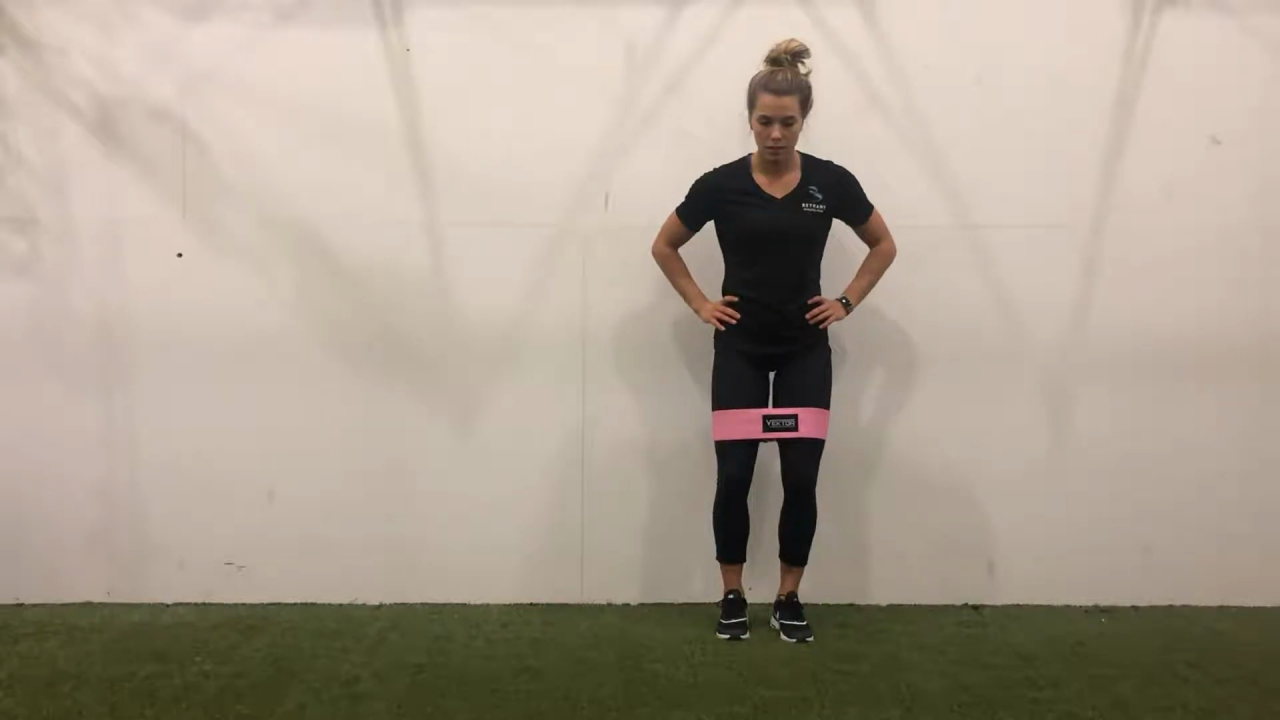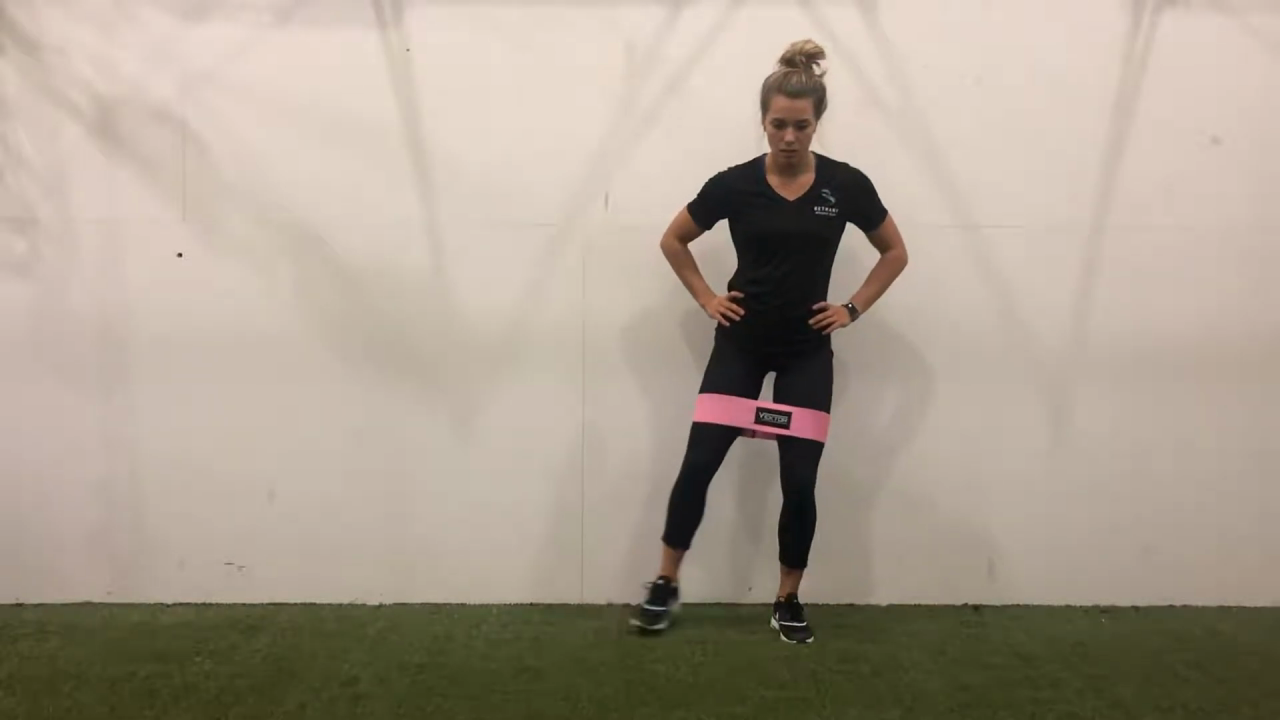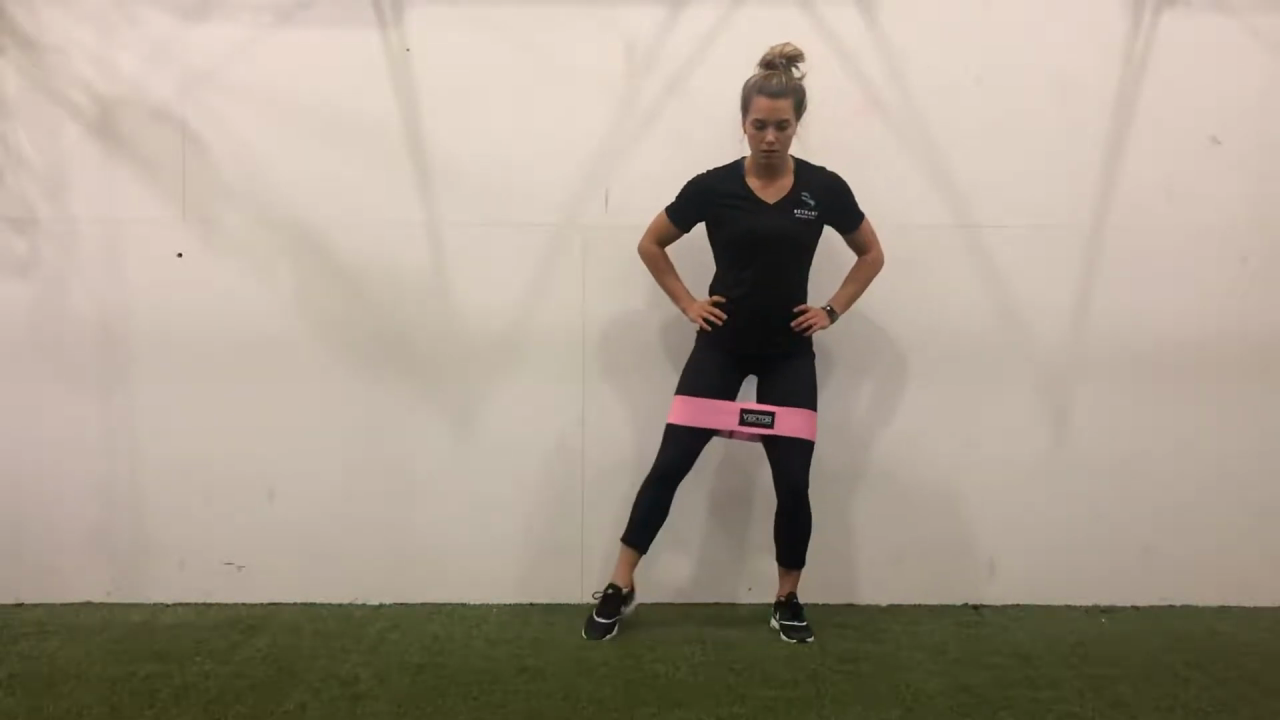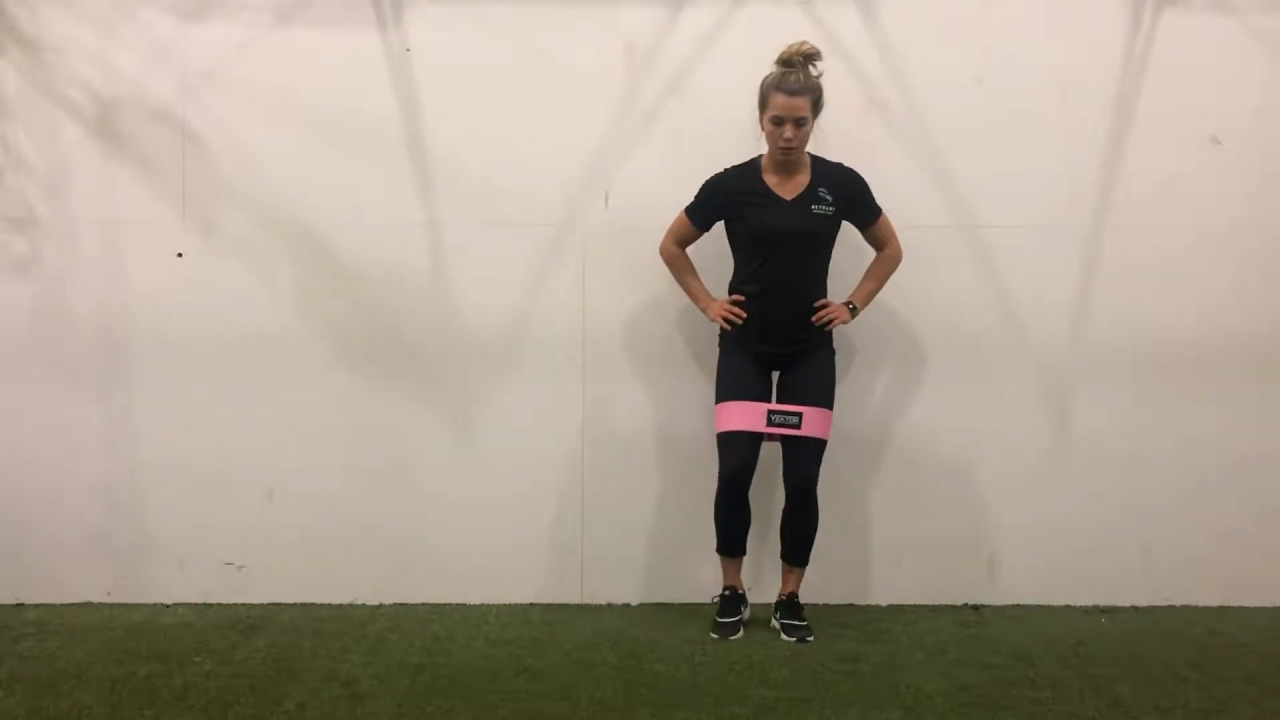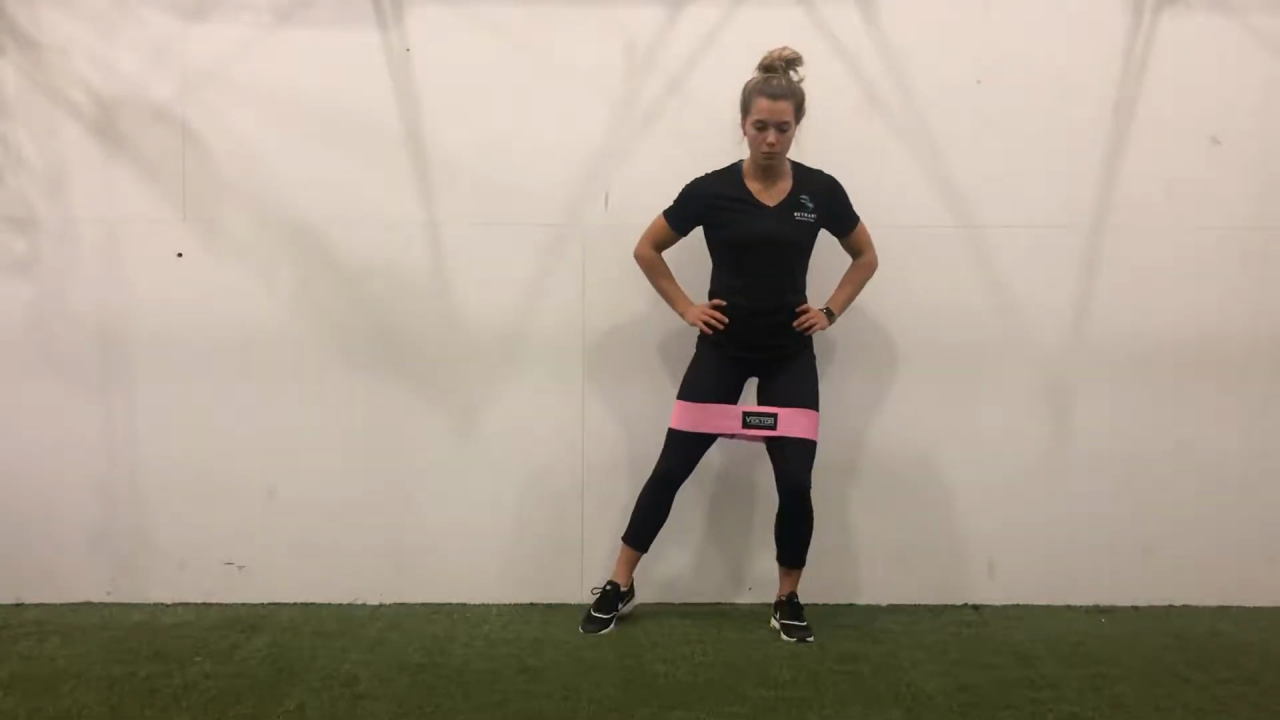
dt=1s
person 1, frame 1
left shoulder: (831, 181)
right shoulder: (722, 184)
left elbow: (883, 246)
right elbow: (664, 247)
left wrist: (846, 302)
right wrist: (700, 303)
left hip: (805, 351)
right hip: (739, 348)
left knee: (800, 482)
right knee: (734, 479)
left ankle: (788, 599)
right ankle: (732, 596)
person 1, frame 2
left shoulder: (846, 184)
right shoulder: (734, 183)
left elbow: (895, 254)
right elbow: (674, 241)
left wrist: (853, 308)
right wrist: (706, 298)
left hip: (806, 350)
right hip: (740, 345)
left knee: (799, 483)
right knee: (698, 466)
left ankle: (788, 601)
right ankle: (665, 583)
person 1, frame 3
left shoulder: (824, 188)
right shoulder: (713, 186)
left elbow: (871, 255)
right elbow: (651, 244)
left wrist: (832, 310)
right wrist: (686, 302)
left hip: (788, 354)
right hip: (720, 347)
left knee: (793, 486)
right knee: (670, 466)
left ankle: (788, 602)
right ankle: (618, 590)
person 1, frame 4
left shoulder: (841, 183)
right shoulder: (731, 184)
left elbow: (889, 250)
right elbow: (672, 246)
left wrist: (852, 306)
right wrist: (706, 303)
left hip: (809, 351)
right hip: (745, 347)
left knee: (802, 482)
right knee: (735, 472)
left ankle: (789, 600)
right ankle: (731, 592)
person 1, frame 5
left shoulder: (821, 190)
right shoulder: (711, 190)
left elbow: (865, 258)
right elbow: (646, 249)
left wrist: (829, 312)
right wrist: (685, 307)
left hip: (790, 356)
right hip: (722, 350)
left knee: (795, 484)
right knee: (671, 469)
left ankle: (788, 600)
right ankle: (617, 588)
